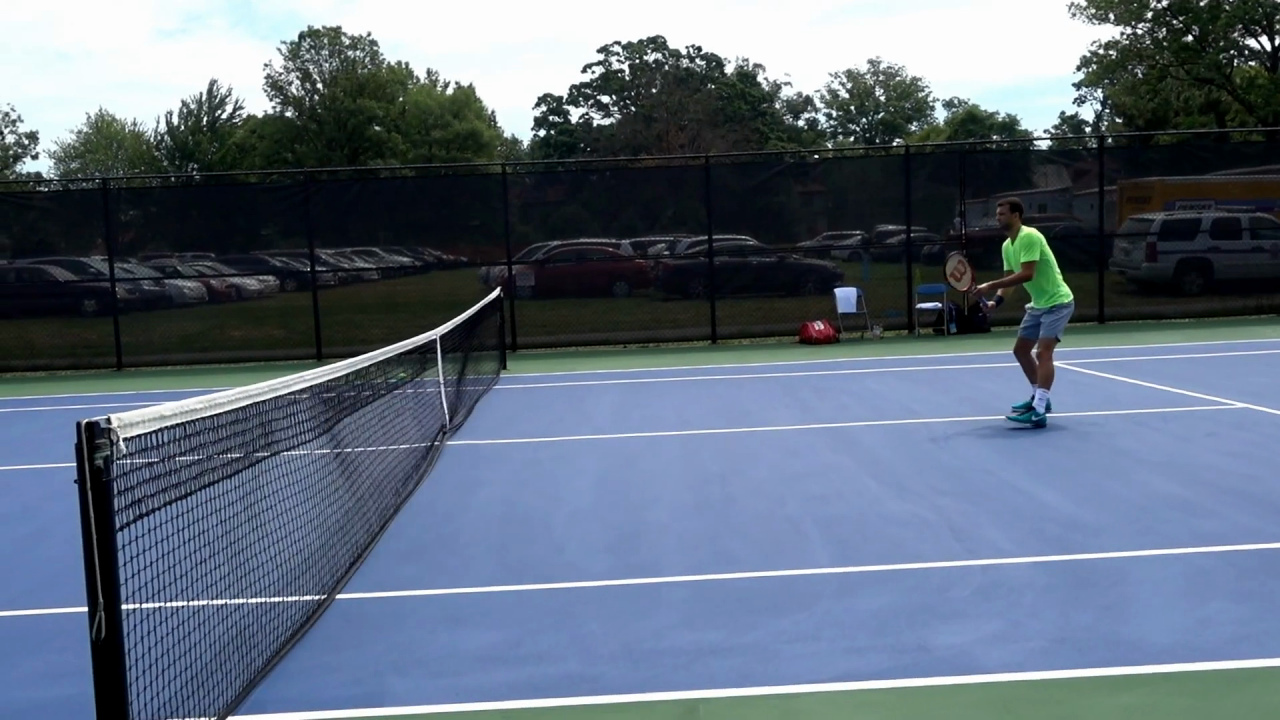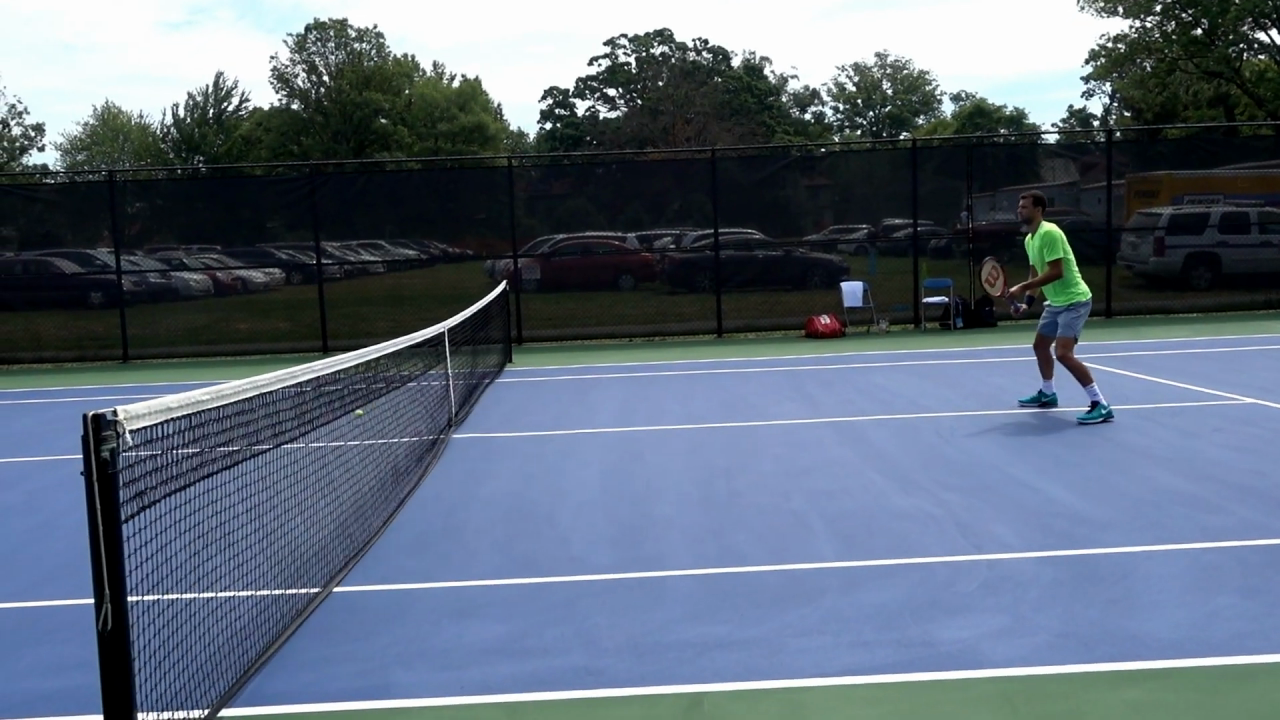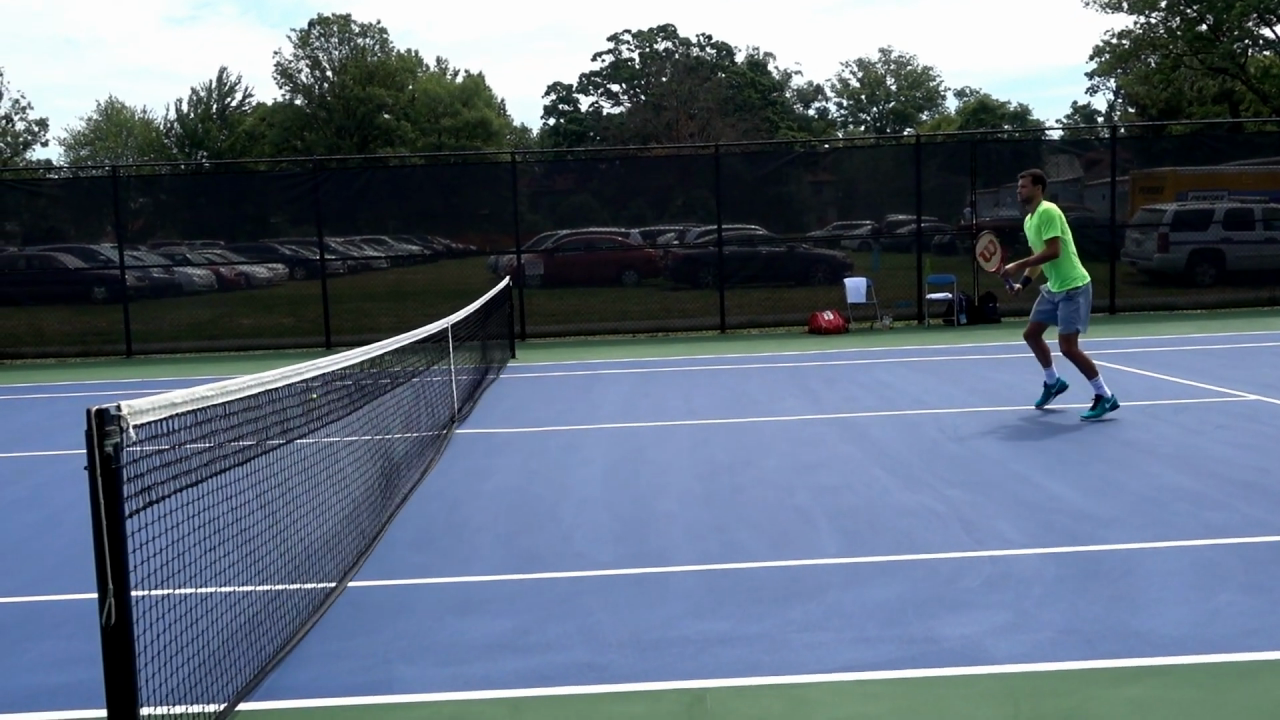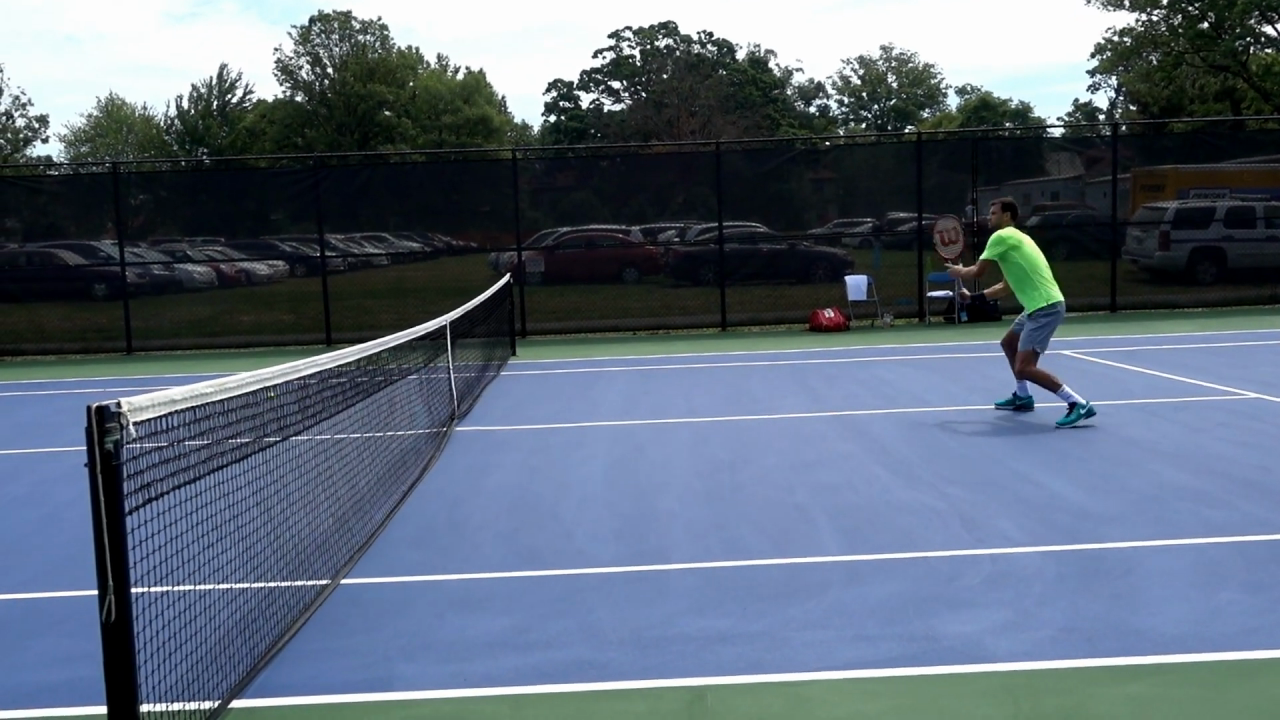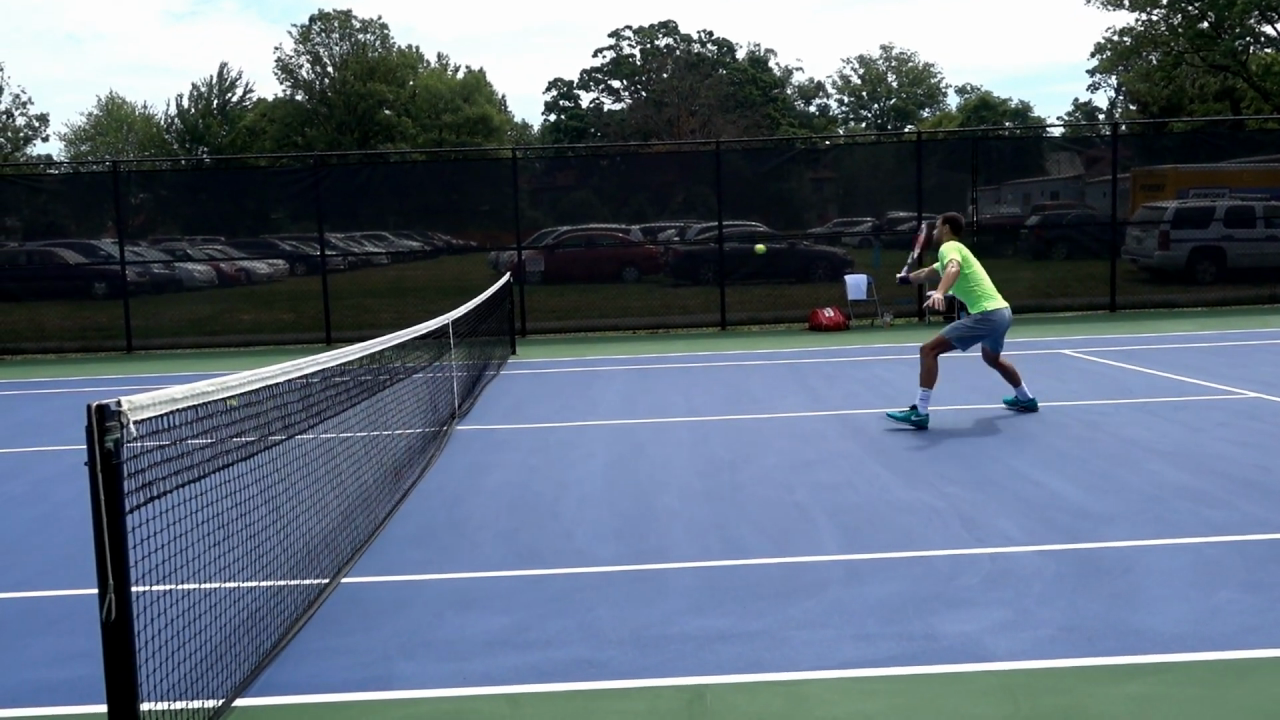
dt=0.4s
person 1, frame 1
left shoulder: (1029, 236)
right shoulder: (1007, 246)
left elbow: (1027, 275)
right elbow: (1011, 278)
left wrist: (990, 286)
right wrist: (996, 301)
left hip: (1058, 302)
right hip: (1040, 305)
left knee: (1043, 353)
right knee: (1020, 350)
left ankle: (1038, 412)
right ankle: (1040, 399)
person 1, frame 2
left shoulder: (1050, 232)
right shoulder: (1029, 239)
left elbow: (1057, 272)
right elbow: (1036, 275)
left wrist: (1022, 288)
right wrist: (1027, 302)
left hip: (1074, 300)
right hip: (1056, 302)
left knee: (1063, 353)
right knee: (1040, 346)
left ankle: (1100, 404)
right ankle: (1047, 394)
person 1, frame 3
left shoulder: (1047, 211)
right shoulder: (1028, 220)
left elbow: (1053, 252)
left wrist: (1018, 266)
right wrist: (1022, 283)
left hip: (1073, 288)
right hip: (1053, 289)
left knee: (1068, 347)
right knee: (1031, 335)
left ankle: (1105, 397)
right ankle: (1053, 382)
person 1, frame 4
left shoulder: (1002, 236)
right shoulder: (1012, 238)
left elbow: (977, 272)
right elbow: (1006, 287)
left wrist: (959, 272)
right wrist: (974, 297)
left hip: (1046, 308)
right hip: (1037, 308)
left knee: (1023, 368)
right knee: (1008, 344)
left ankle: (1079, 404)
right ankle: (1022, 396)
person 1, frame 5
left shoulder: (948, 247)
right shoulder: (953, 251)
left elbow: (953, 270)
right elbow: (927, 273)
left wrist: (939, 293)
right wrist: (905, 278)
left hip: (987, 315)
right hip: (1001, 313)
left knee: (928, 350)
right knee: (991, 357)
left ankle: (920, 412)
right ankle: (1026, 399)
